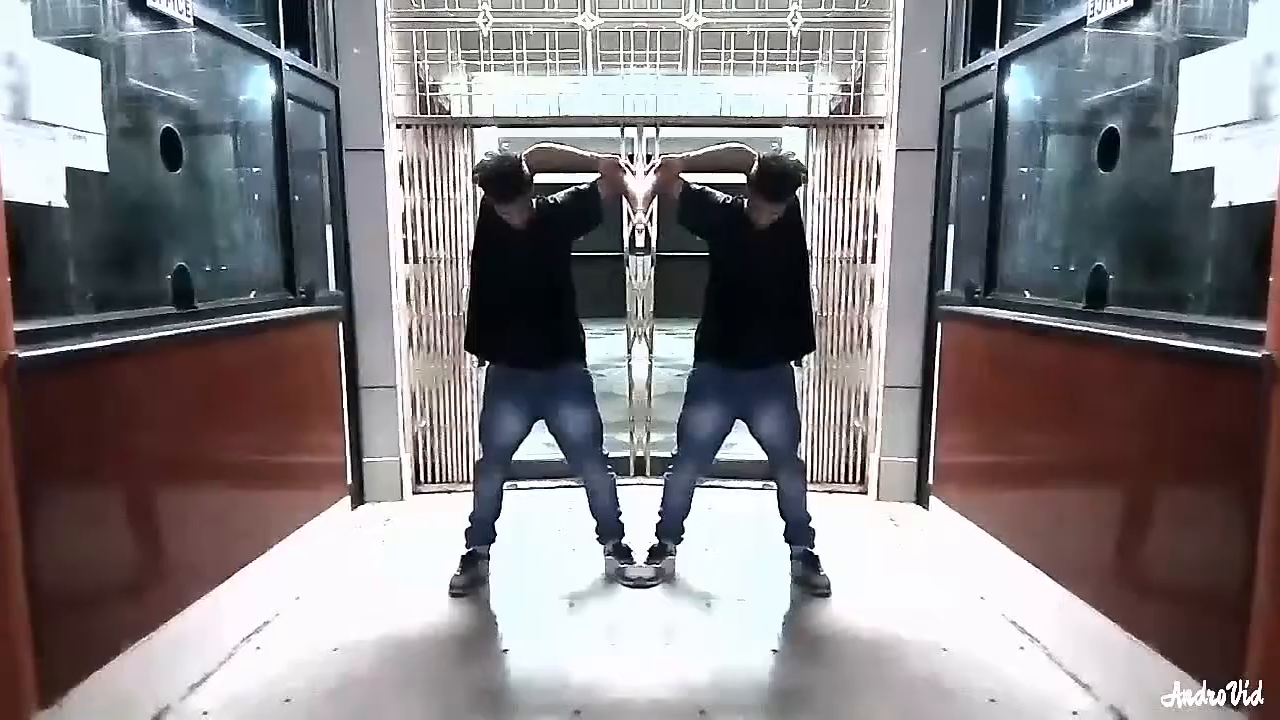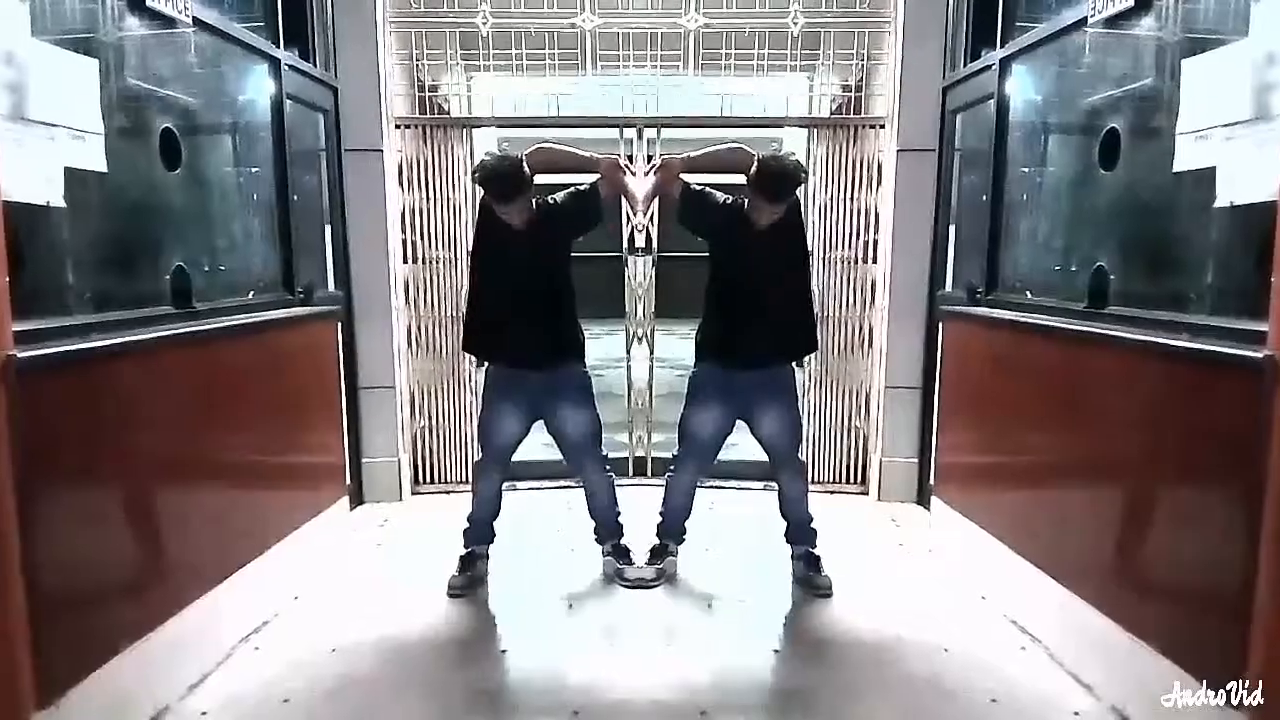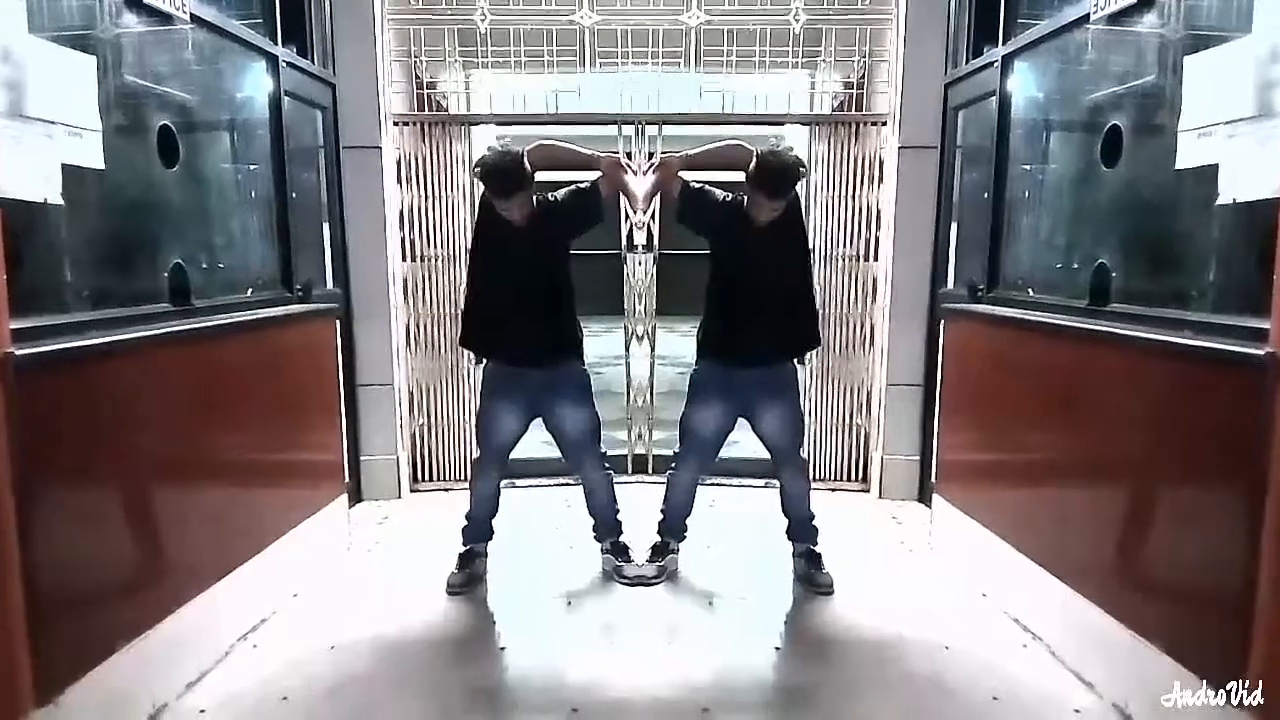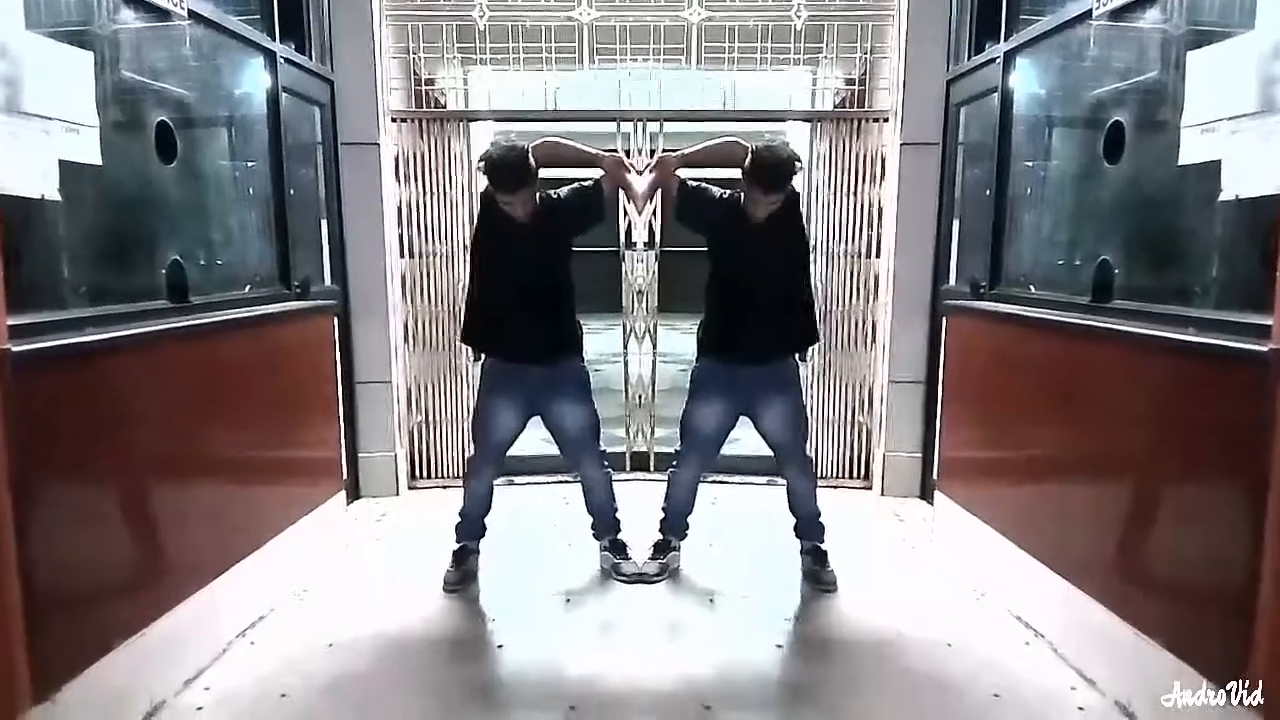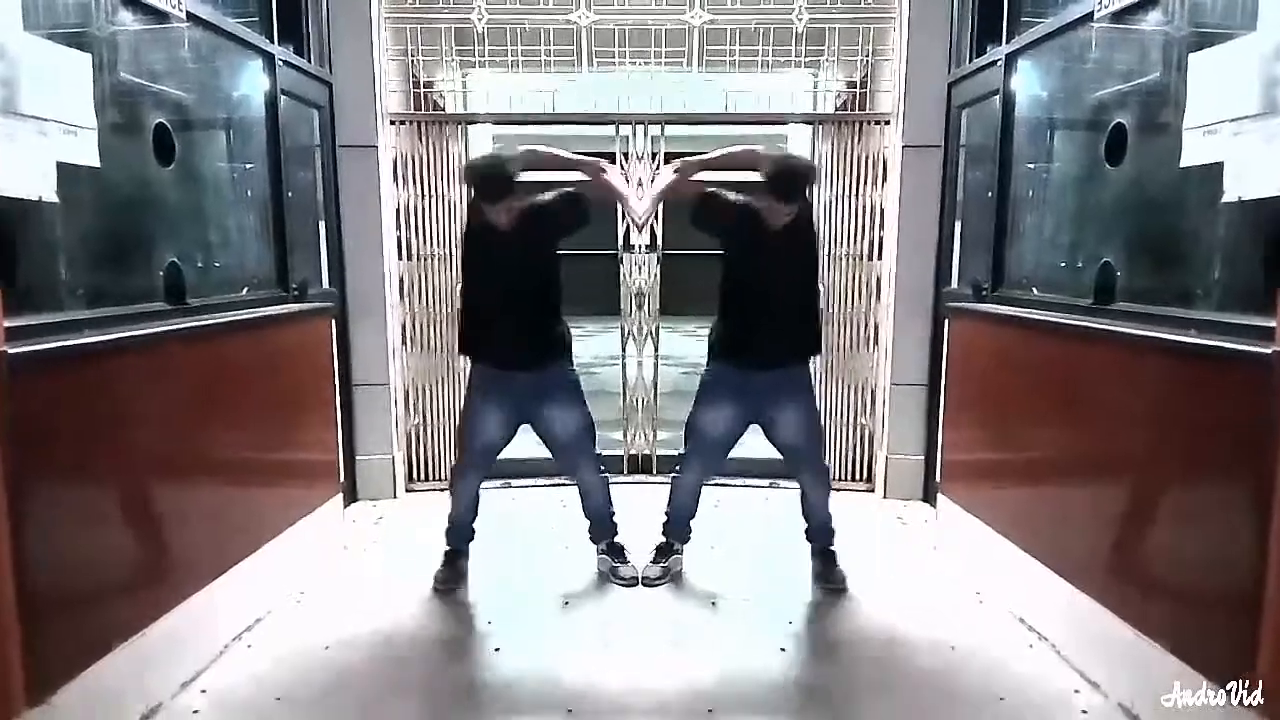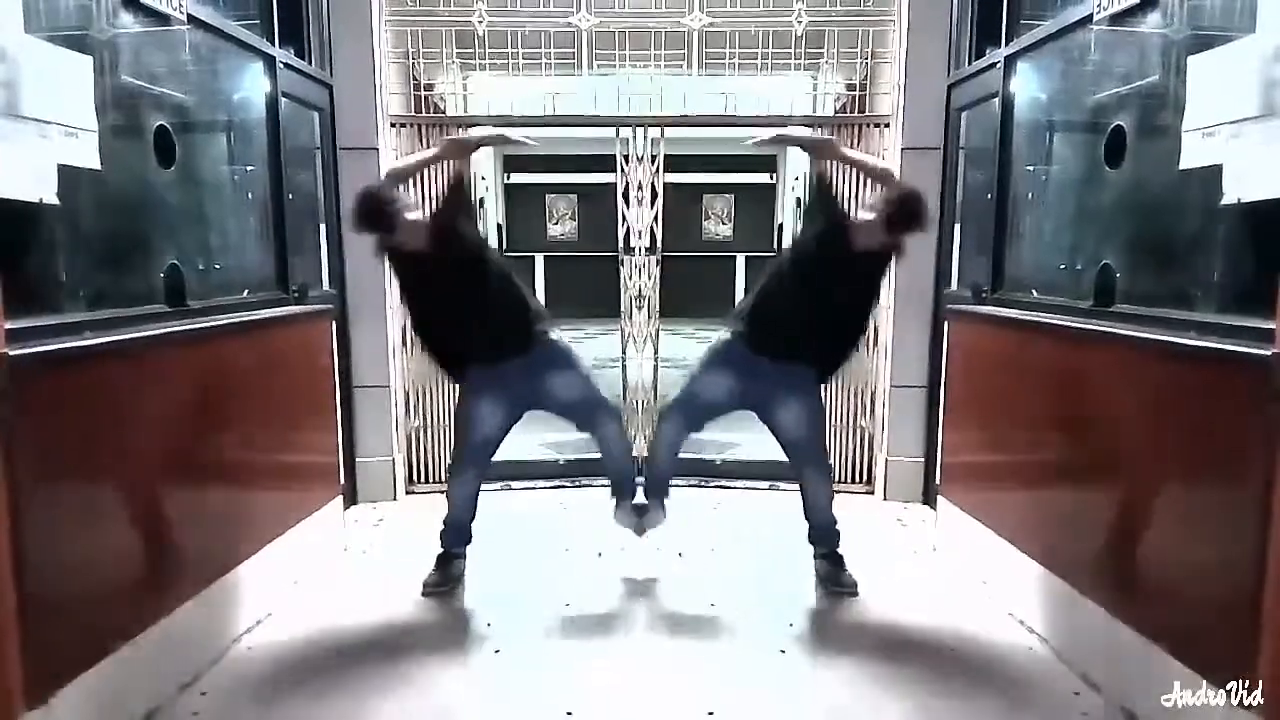
dt=0.3s
person 1, frame 1
left shoulder: (557, 213)
right shoulder: (488, 215)
left elbow: (612, 183)
right elbow: (535, 155)
left wrist: (604, 166)
right wrist: (594, 160)
left hip: (565, 370)
right hip: (508, 372)
left knee: (593, 465)
right knee: (491, 466)
left ankle: (614, 545)
right ankle: (477, 553)
person 1, frame 2
left shoulder: (557, 214)
right shoulder: (488, 214)
left elbow: (611, 185)
right elbow: (534, 155)
left wrist: (605, 167)
right wrist: (595, 162)
left hip: (564, 370)
right hip: (507, 373)
left knee: (592, 464)
right knee: (491, 466)
left ankle: (613, 546)
right ankle: (475, 553)
person 1, frame 3
left shoulder: (556, 211)
right shoulder: (487, 212)
left elbow: (610, 182)
right elbow: (535, 151)
left wrist: (605, 164)
right wrist: (595, 159)
left hip: (562, 368)
right hip: (506, 370)
left knee: (590, 463)
right knee: (488, 465)
left ankle: (612, 545)
right ankle: (474, 552)
person 1, frame 4
left shoulder: (559, 209)
right shoulder: (489, 208)
left elbow: (614, 177)
right elbow: (541, 148)
left wrist: (611, 165)
right wrist: (600, 159)
left hip: (561, 366)
right hip: (504, 368)
left knee: (590, 461)
right knee: (484, 462)
left ankle: (610, 543)
right ankle: (467, 548)
person 1, frame 5
left shoulder: (542, 215)
right shoulder: (476, 221)
left elbow: (599, 180)
right elbow: (525, 158)
left wrist: (601, 171)
right wrist: (589, 164)
left hip: (550, 371)
right hip: (493, 375)
left knee: (585, 465)
right knee: (470, 468)
left ankle: (607, 546)
right ankle: (456, 552)
person 1, frame 6
left shoulder: (451, 222)
right shoulder: (401, 257)
left elbow: (449, 152)
left hip: (538, 351)
right hip: (486, 373)
left knee: (605, 420)
right knee: (466, 467)
left ankle: (625, 501)
right ankle: (452, 554)
person 2, frame 1
left shoulder: (790, 215)
right shoulder: (723, 213)
left elbow: (746, 155)
right elbow: (668, 178)
left wrist: (684, 161)
right wrist: (671, 167)
left hip: (771, 372)
right hip: (715, 369)
left knee: (788, 467)
right knee: (686, 465)
left ankle: (802, 552)
right ankle: (665, 545)
person 2, frame 2
left shoulder: (792, 214)
right shoulder: (722, 214)
left elbow: (747, 156)
right elbow: (668, 179)
left wrist: (682, 163)
right wrist: (670, 169)
left hip: (772, 373)
right hip: (715, 370)
left knee: (789, 467)
right knee: (687, 465)
left ankle: (803, 553)
right ankle: (666, 546)
person 2, frame 3
left shoulder: (792, 212)
right shoulder: (722, 211)
left elbow: (744, 152)
right elbow: (667, 178)
left wrist: (684, 160)
right wrist: (670, 166)
left hip: (774, 370)
right hip: (716, 368)
left knee: (791, 465)
right knee: (688, 463)
left ankle: (805, 551)
right ankle: (667, 544)
person 2, frame 4
left shoulder: (790, 206)
right shoulder: (719, 208)
left elbow: (740, 149)
right elbow: (665, 173)
left wrist: (679, 159)
right wrist: (660, 172)
left hip: (775, 367)
right hip: (718, 365)
left knee: (796, 462)
right knee: (690, 461)
left ankle: (812, 548)
right ankle: (669, 542)
person 2, frame 5
left shoulder: (803, 219)
right shoulder: (738, 215)
left elbow: (756, 158)
right elbow: (681, 178)
left wrist: (690, 165)
right wrist: (660, 189)
left hip: (787, 374)
right hip: (729, 370)
left knee: (811, 468)
right knee: (696, 465)
left ankle: (823, 551)
right ankle: (672, 546)
person 2, frame 6
left shoulder: (880, 257)
right shoulder: (828, 221)
left hip: (794, 373)
right hip: (742, 351)
left knee: (813, 467)
right knee: (675, 421)
left ankle: (827, 553)
right ankle: (653, 502)
